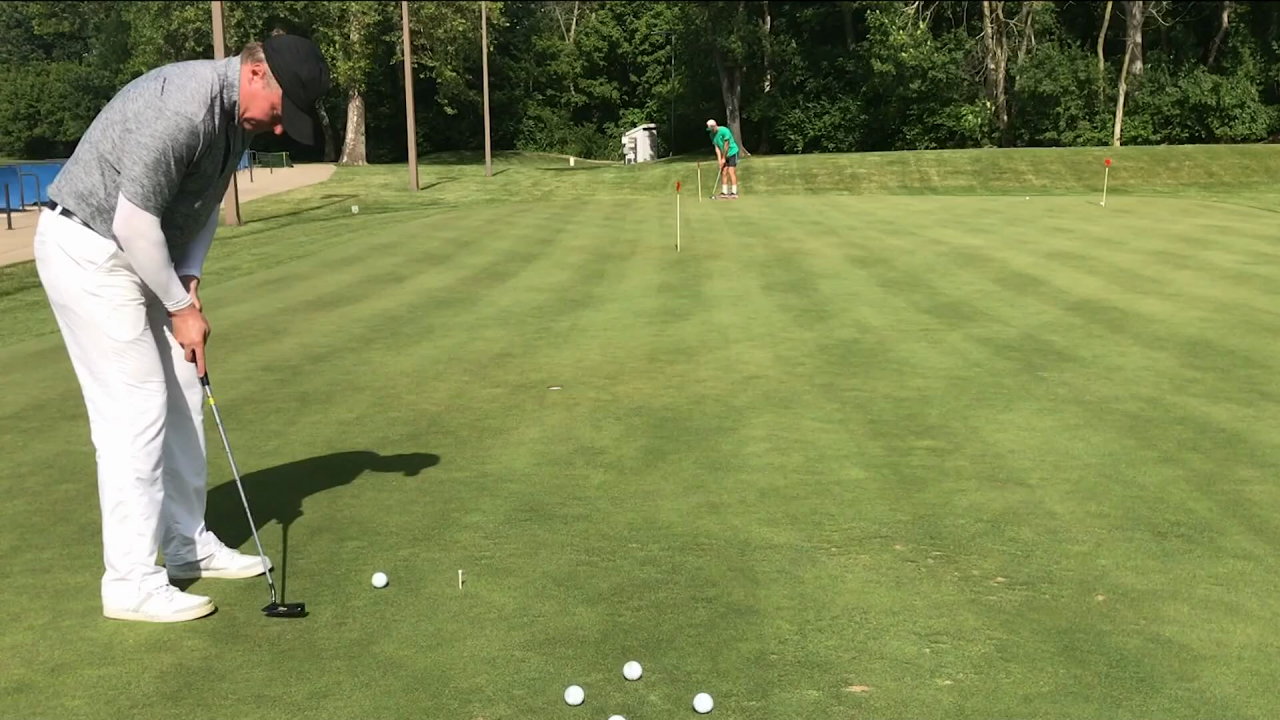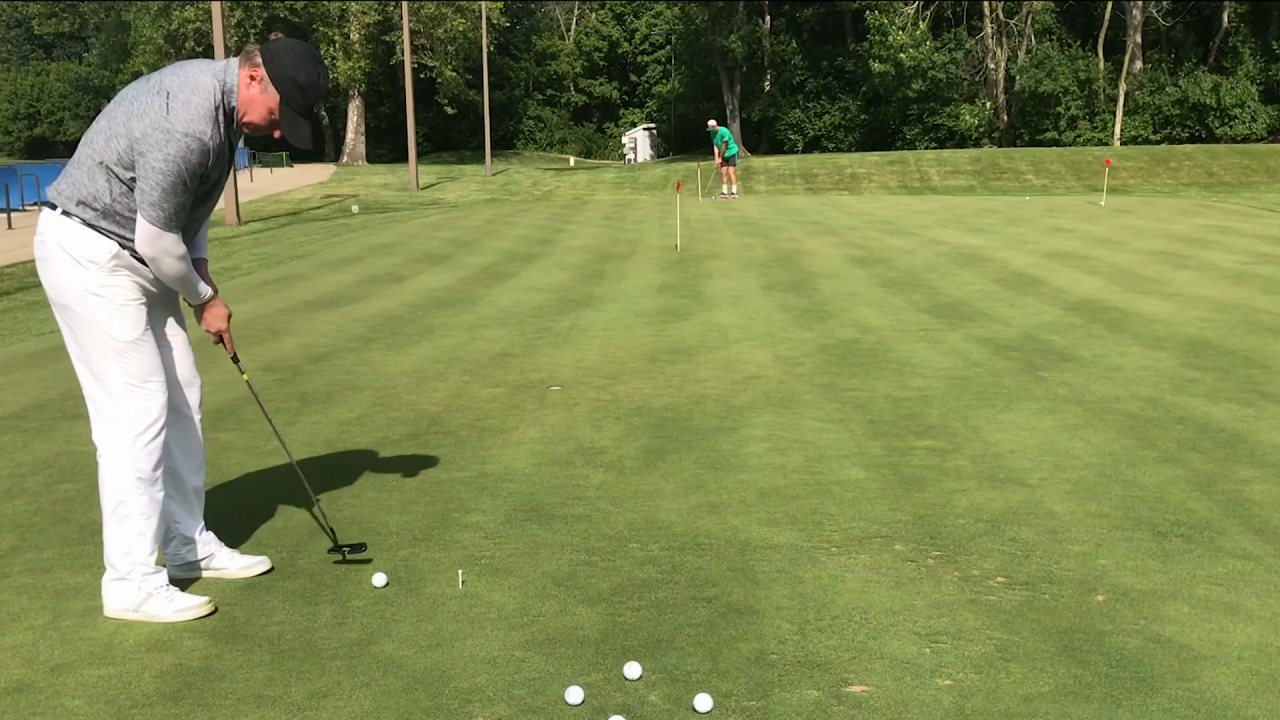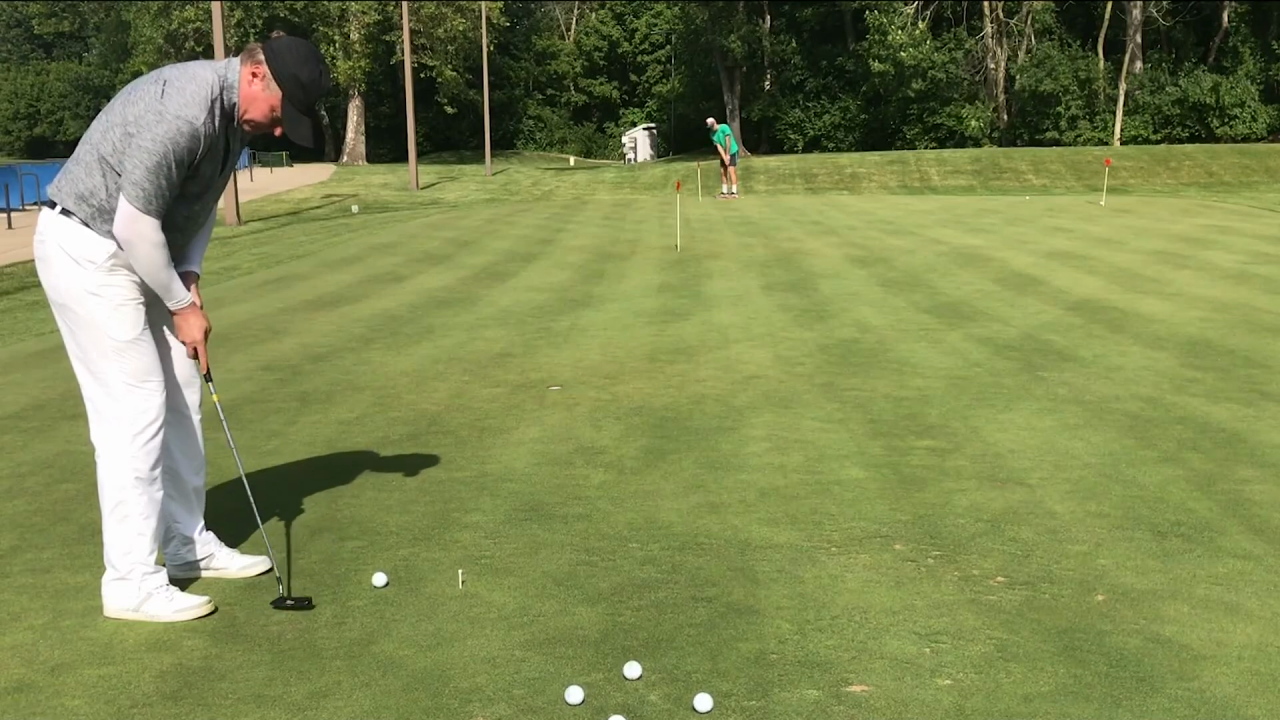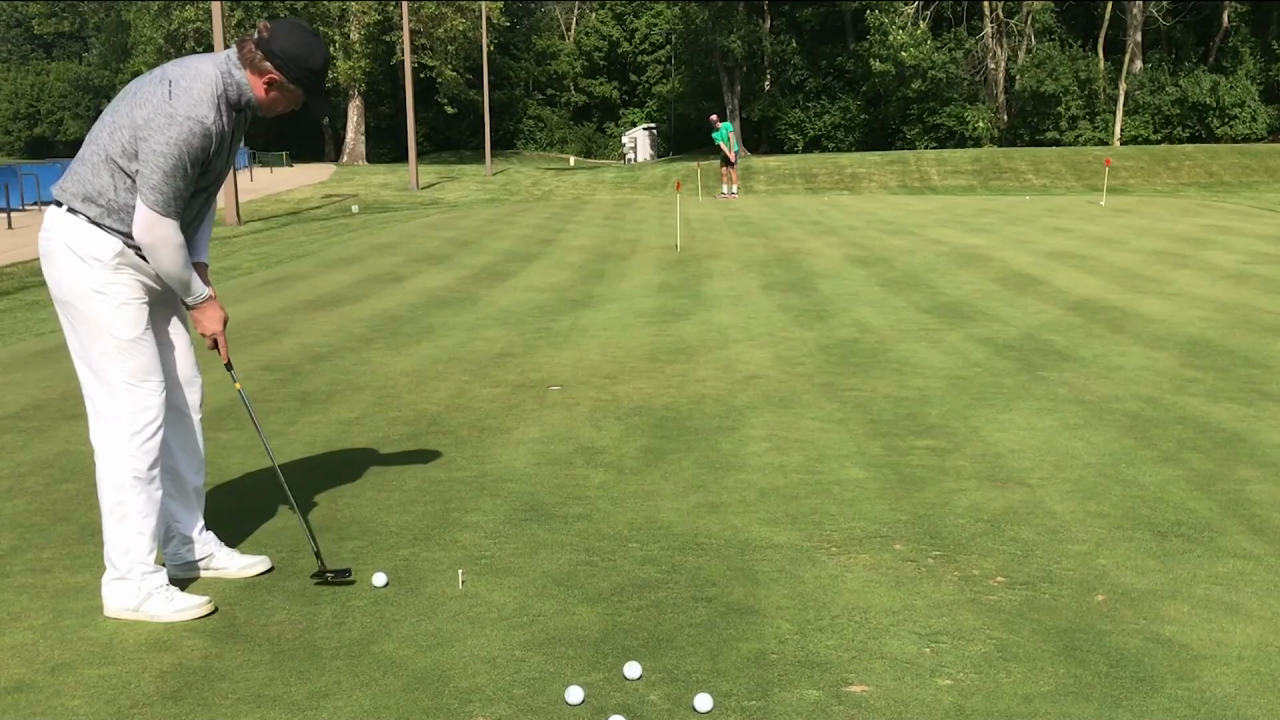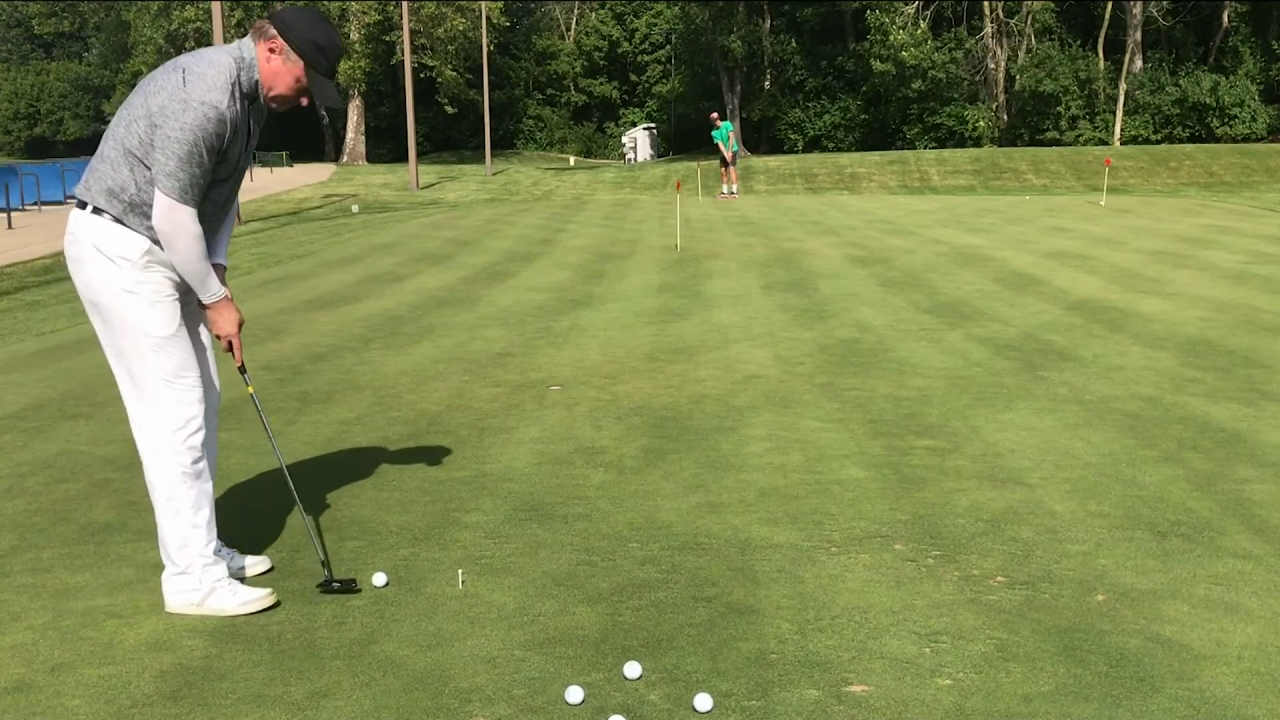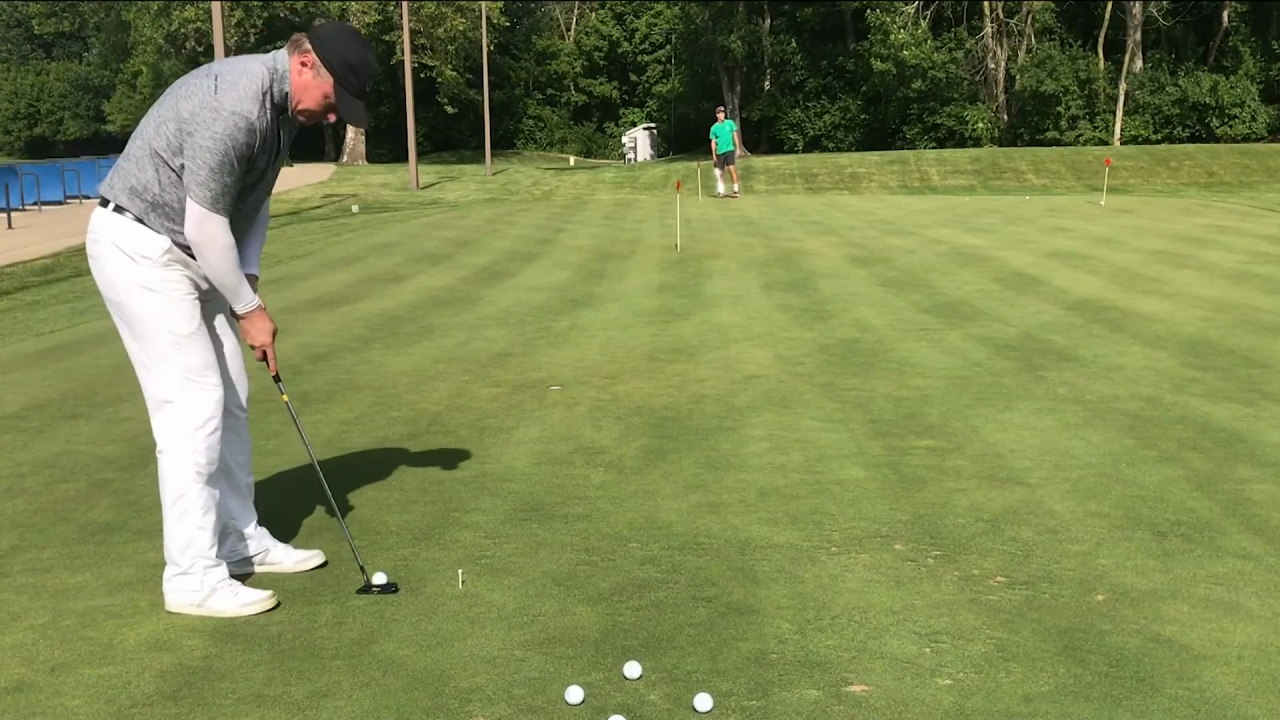
dt=0.7s
person 1, frame 1
left shoulder: (236, 112)
right shoulder: (180, 106)
left elbow: (202, 204)
right elbow: (134, 222)
left wrist: (188, 280)
right wrist: (180, 308)
left hip: (139, 254)
right hip: (88, 250)
left knee: (181, 399)
right knee: (135, 407)
left ankle: (188, 545)
right ankle: (131, 583)
person 1, frame 2
left shoulder: (224, 99)
right shoulder: (187, 121)
right elbow: (157, 237)
left wrist: (200, 263)
right wrist: (202, 298)
left hip: (131, 252)
right hip: (87, 250)
left knee: (179, 396)
right knee: (136, 407)
left ankle: (187, 545)
right ankle: (132, 582)
person 1, frame 3
left shoulder: (232, 108)
right shoulder: (180, 110)
left elbow: (199, 202)
right elbow: (135, 225)
left wrist: (187, 278)
right wrist: (180, 306)
left hip: (136, 254)
right hip: (85, 250)
left knee: (179, 397)
right knee: (133, 408)
left ankle: (187, 545)
right ankle: (130, 582)
person 1, frame 4
left shoulder: (227, 89)
right shoulder: (189, 112)
right elbow: (154, 228)
left wrist: (200, 268)
right wrist: (200, 299)
left hip: (134, 250)
right hip: (94, 249)
left knee: (179, 397)
right knee: (134, 408)
left ankle: (187, 545)
right ankle: (131, 582)
person 1, frame 5
left shoulder: (246, 89)
right shoulder: (202, 98)
left elbow: (218, 193)
right elbow: (173, 217)
left wrist: (217, 272)
right wrist: (215, 299)
left hip: (157, 249)
right hip: (118, 247)
left knee: (196, 400)
right knee: (172, 408)
left ankle: (197, 546)
right ankle: (192, 577)
person 1, frame 6
left shoulder: (276, 102)
right shoulder: (234, 104)
left elbow: (250, 201)
right elbow: (205, 225)
left wrist: (249, 280)
right wrist: (249, 308)
left hip: (180, 249)
right hip: (139, 246)
left knee: (226, 396)
right knee: (192, 401)
left ankle: (239, 542)
right ankle: (193, 575)
